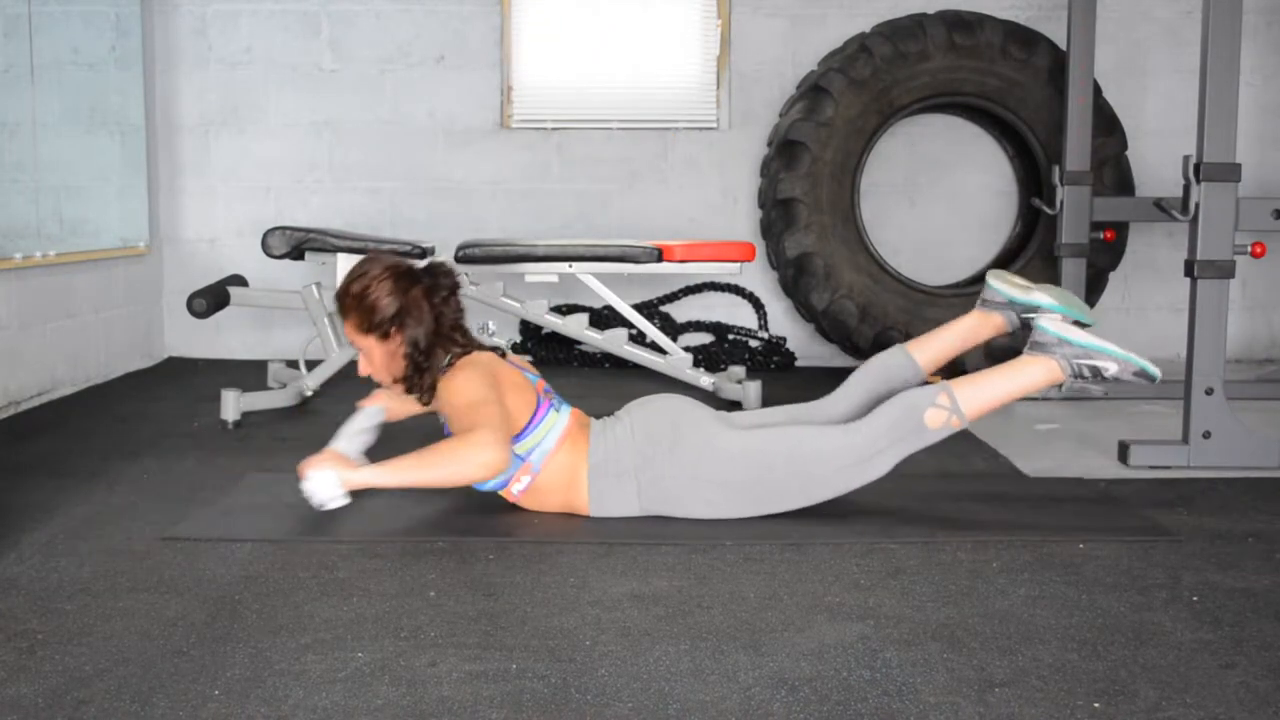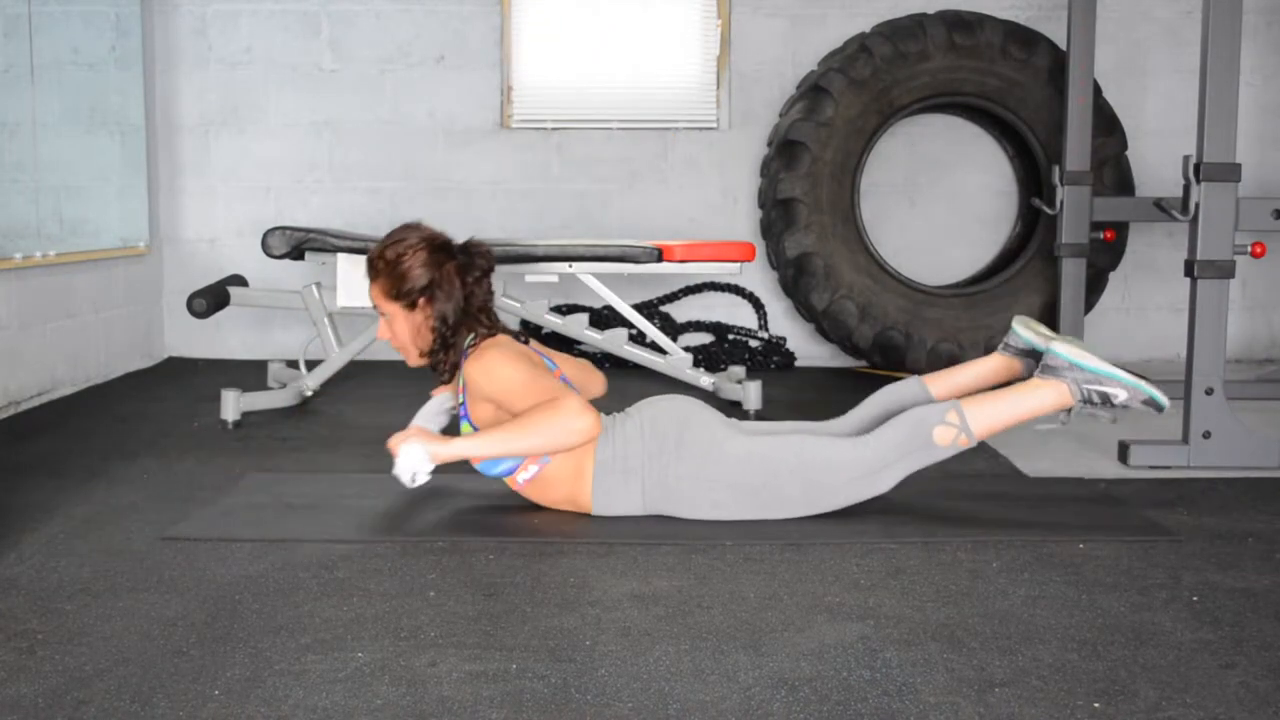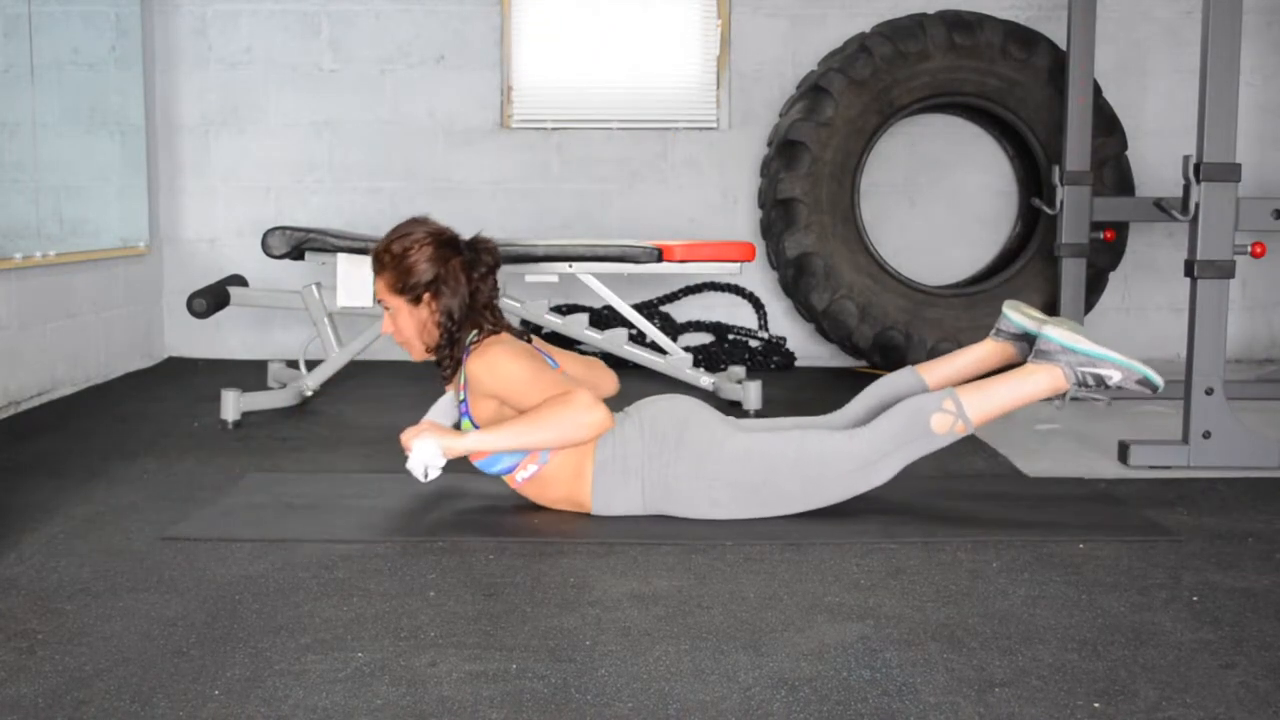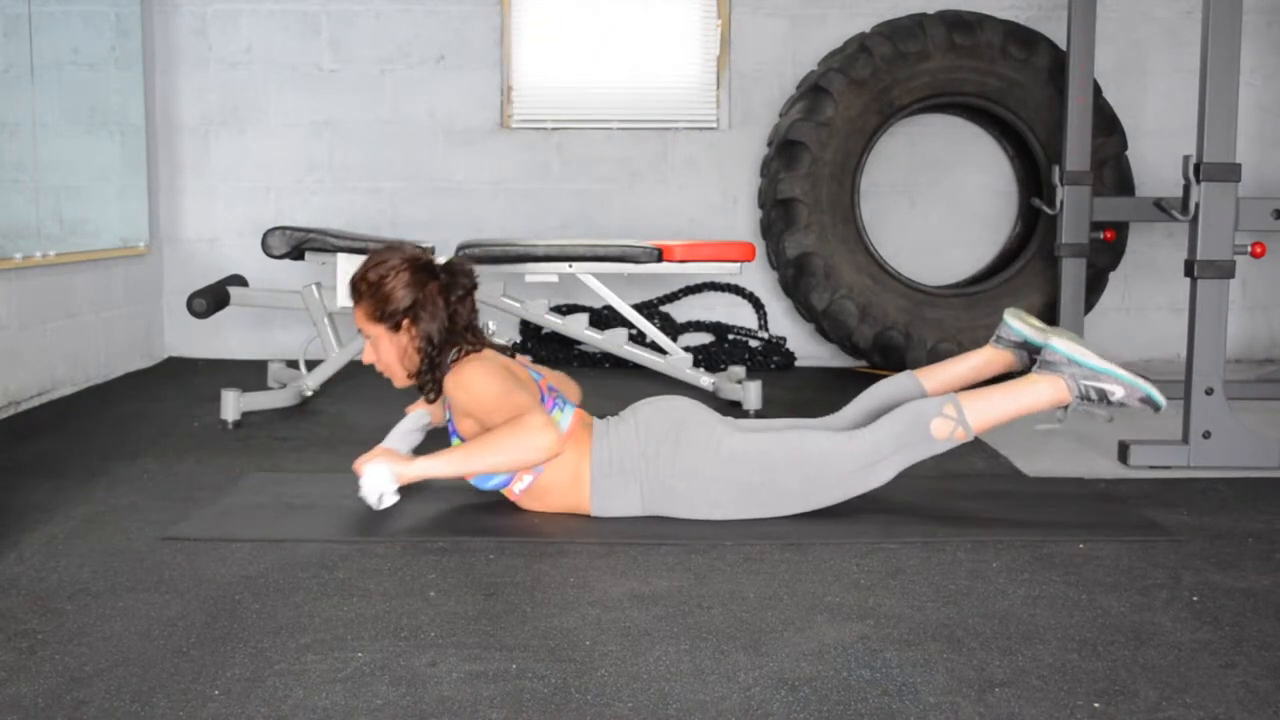
dt=0.3s
person 1, frame 1
left shoulder: (458, 383)
right shoulder: (463, 357)
left elbow: (487, 453)
left wrist: (362, 474)
right wrist: (408, 403)
left hip: (667, 469)
right hip: (657, 437)
left knee: (868, 447)
right knee: (837, 415)
left ankle: (1054, 363)
right ankle: (998, 313)
person 1, frame 2
left shoulder: (486, 364)
right shoulder: (492, 346)
left elbow: (573, 421)
left wrist: (447, 445)
left hip: (675, 471)
right hip: (665, 435)
left knee: (879, 462)
right knee: (852, 439)
left ankle: (1066, 387)
right ankle: (1014, 356)
person 1, frame 3
left shoulder: (488, 362)
right shoulder: (493, 343)
left elbow: (590, 414)
left wrist: (462, 438)
left hip: (675, 468)
right hip: (666, 437)
left knee: (877, 454)
right knee: (849, 432)
left ankle: (1061, 373)
right ankle: (1012, 344)
person 1, frame 4
left shoulder: (466, 379)
right shoulder: (473, 359)
left elbow: (543, 435)
left wrist: (415, 466)
left hip: (671, 468)
right hip: (661, 437)
left knee: (875, 454)
right knee: (847, 432)
left ankle: (1065, 385)
right ankle: (1008, 349)
